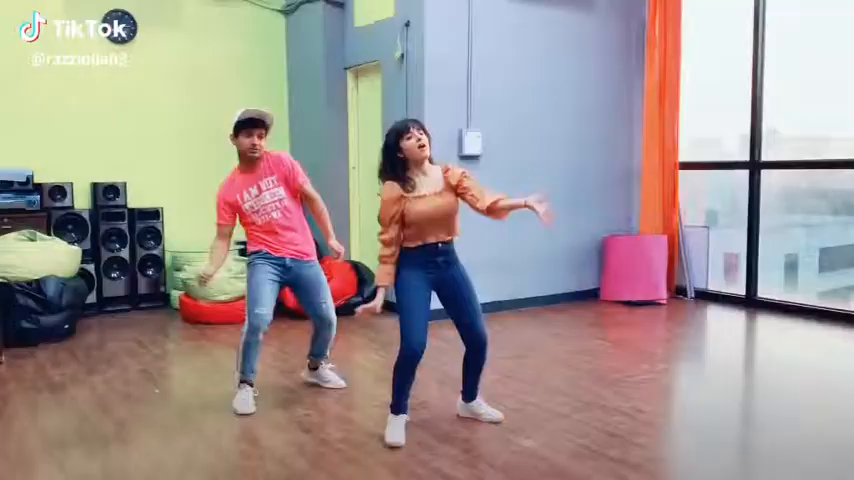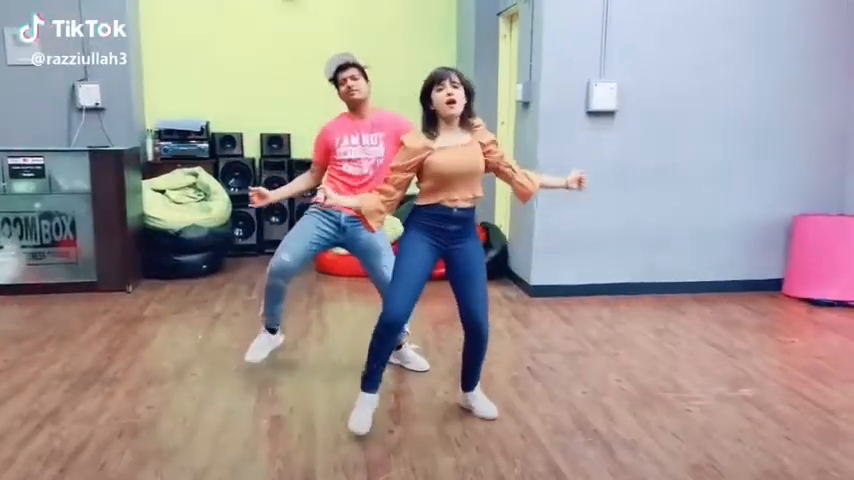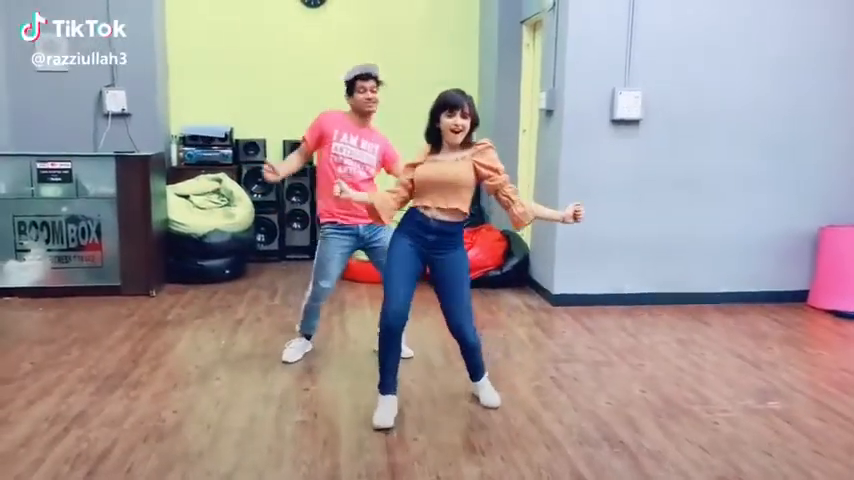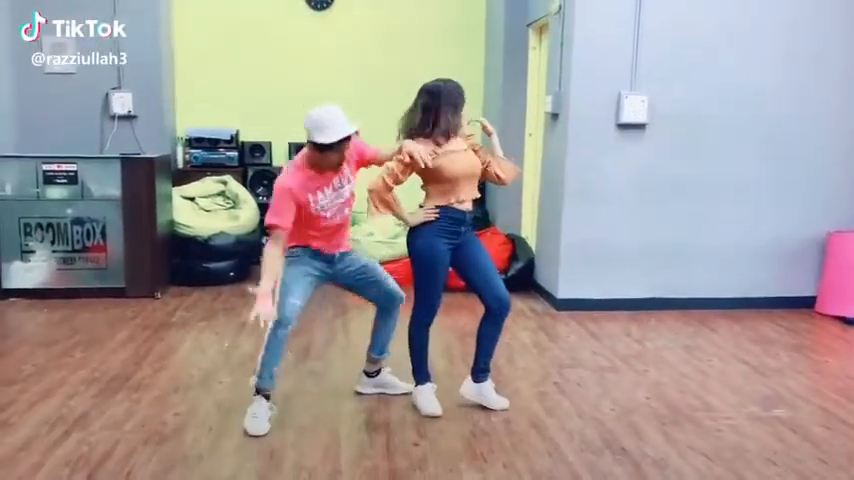
dt=1s
person 1, frame 1
left shoulder: (452, 176)
right shoulder: (394, 190)
left elbow: (483, 202)
right elbow: (389, 244)
left wrist: (525, 202)
right wrist: (381, 294)
left hip: (448, 262)
right hip: (413, 267)
left knee: (477, 338)
right knee: (413, 345)
left ankle: (469, 401)
right ankle: (397, 415)
person 1, frame 2
left shoulder: (479, 135)
right shoulder: (417, 143)
left elbow: (510, 172)
right elbow: (389, 192)
left wrist: (563, 182)
right wrist: (340, 200)
left hip: (465, 232)
right hip: (424, 229)
left knee: (477, 322)
right knee: (393, 315)
left ankle: (470, 392)
right ankle: (367, 396)
person 1, frame 3
left shoulder: (480, 154)
right shoulder: (423, 157)
left elbow: (510, 198)
right elbow: (397, 195)
left wrist: (559, 215)
right wrist: (354, 195)
left hip: (450, 242)
right hip: (410, 236)
left knee: (462, 328)
right knee: (393, 319)
left ankle: (480, 379)
right ankle: (387, 397)
person 1, frame 4
left shoulder: (466, 143)
right shoulder: (422, 147)
left elbow: (502, 174)
right elbow: (381, 186)
left wrist: (493, 135)
right wrist: (407, 218)
left hip: (465, 230)
right hip: (434, 231)
left knee: (499, 302)
right knee: (426, 312)
left ankle: (478, 382)
right ankle: (423, 386)
person 2, frame 1
left shoulder: (282, 163)
right shoulder: (229, 189)
left elbow: (312, 199)
right elbow: (223, 238)
left wrist: (330, 237)
right wrist: (211, 268)
left hip: (303, 257)
right hip: (265, 259)
left knee: (326, 318)
right knee: (258, 320)
left ankle: (315, 367)
right ankle: (246, 385)
person 2, frame 2
left shoulder: (394, 123)
right shoulder: (330, 131)
right elbow: (312, 176)
right wrist: (272, 195)
left hip: (365, 221)
right hip: (324, 214)
left knee: (392, 284)
right knee: (280, 267)
left ankle: (398, 347)
right ankle: (270, 330)
person 2, frame 3
left shoulder: (381, 141)
right shoulder: (328, 122)
right elbow: (301, 156)
right wrist: (280, 172)
left hip: (374, 224)
right hip: (337, 225)
right knee: (321, 287)
right ankle: (304, 337)
person 2, frame 4
left shoulder: (349, 150)
right shoulder: (291, 182)
left elbow: (386, 157)
right elbow: (275, 240)
left wrist: (407, 148)
right wrist: (265, 290)
left hip: (342, 252)
right hip: (305, 254)
left knee: (392, 297)
right knee: (284, 315)
left ankle: (372, 374)
right ankle: (262, 396)
